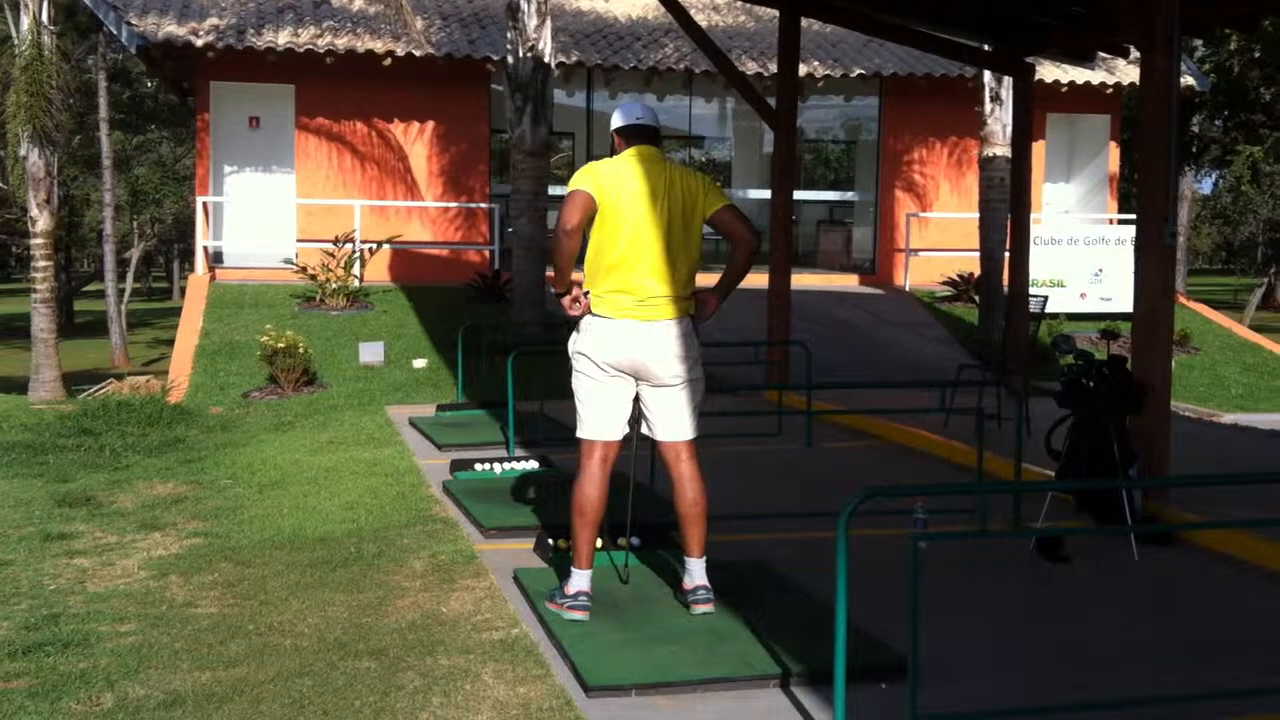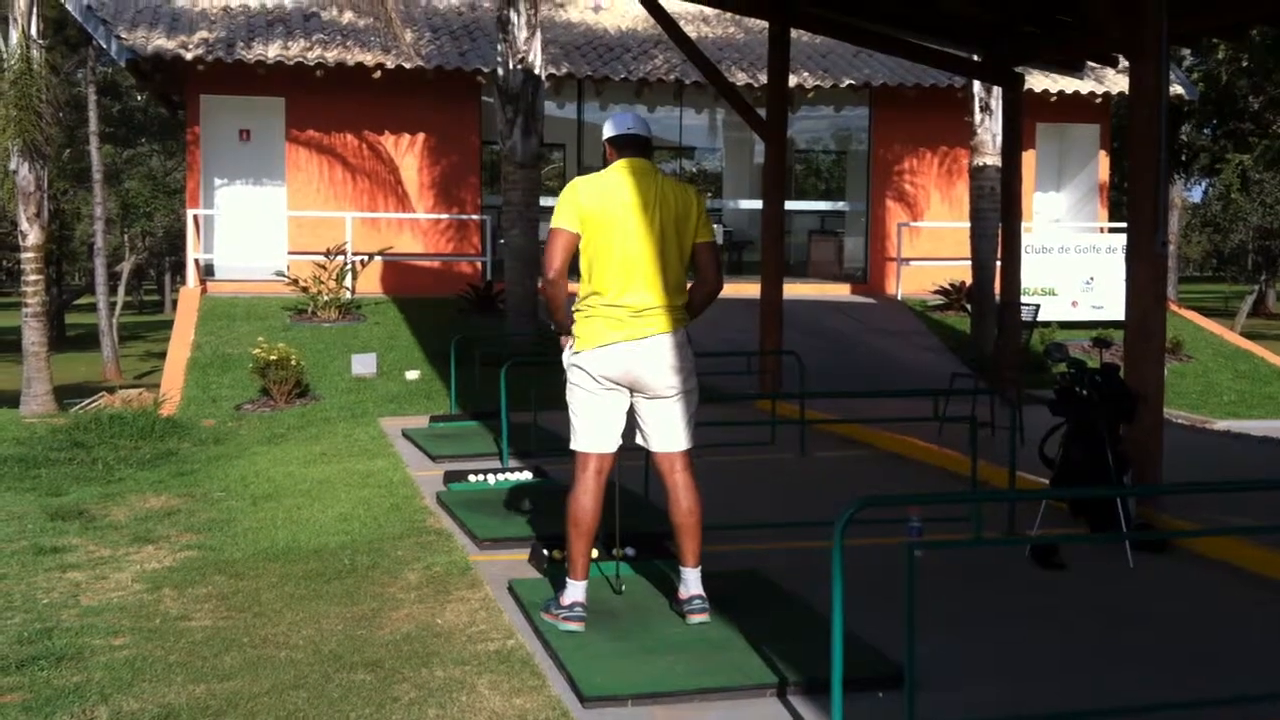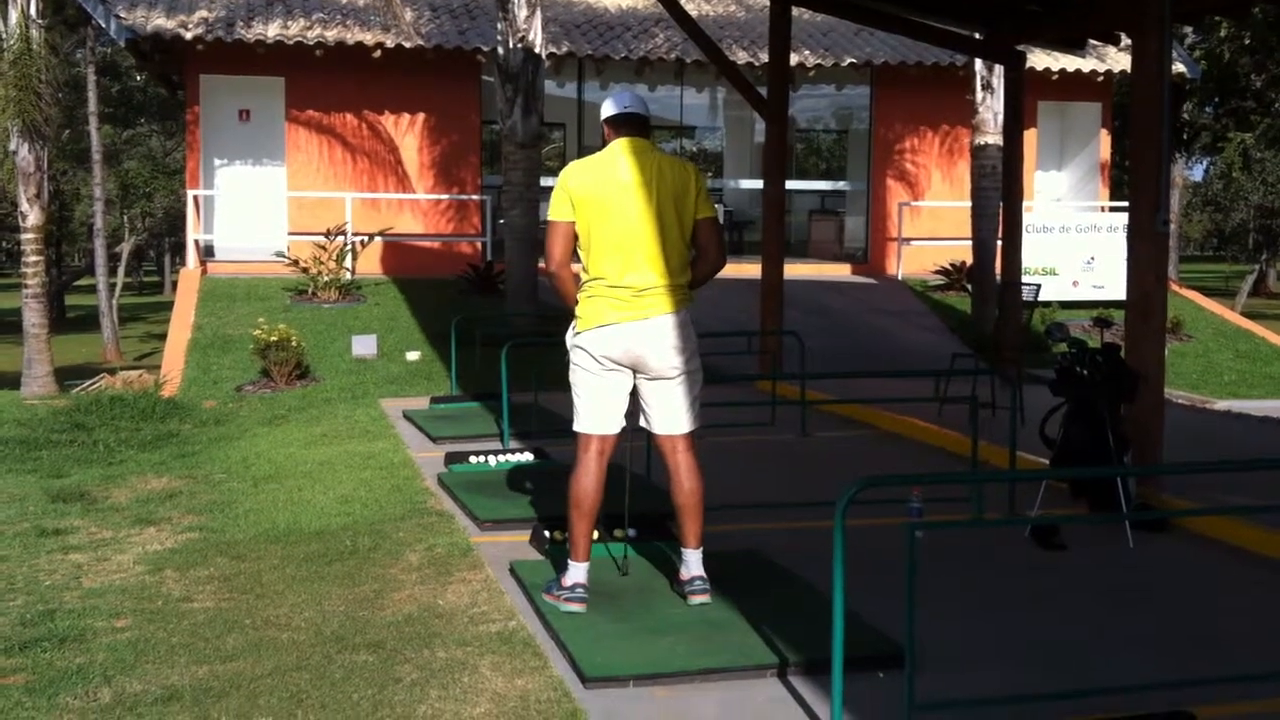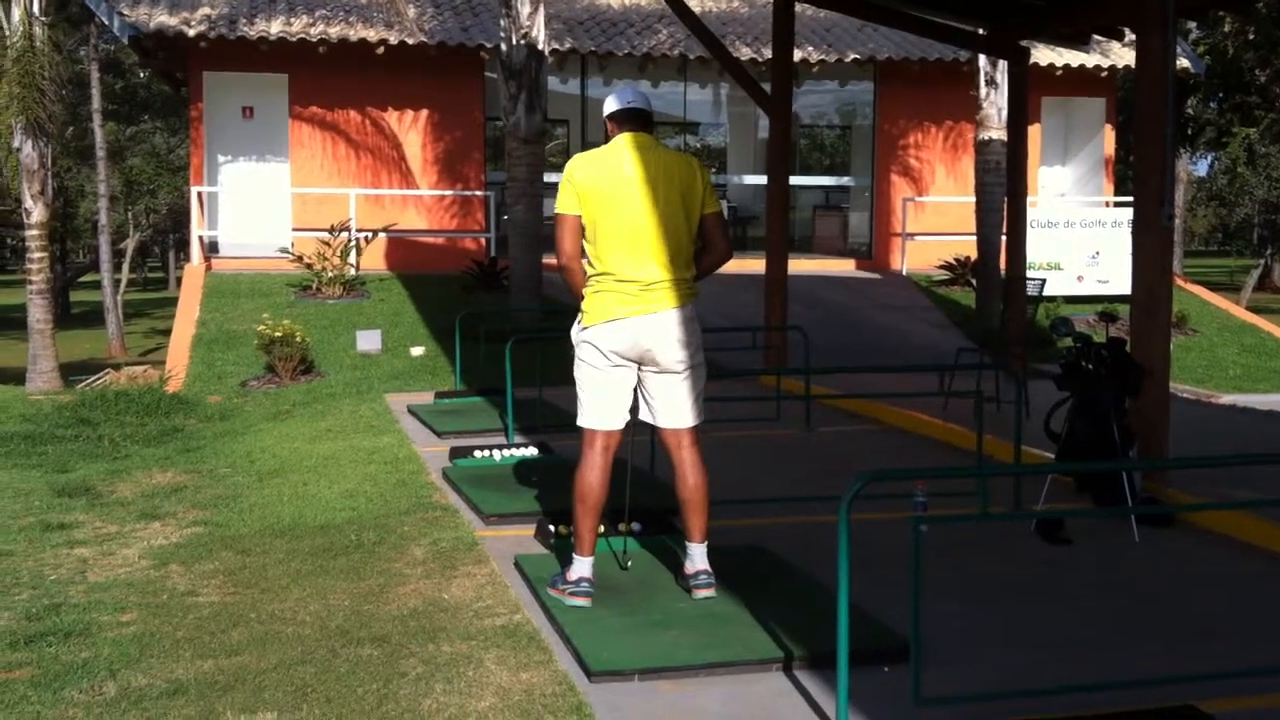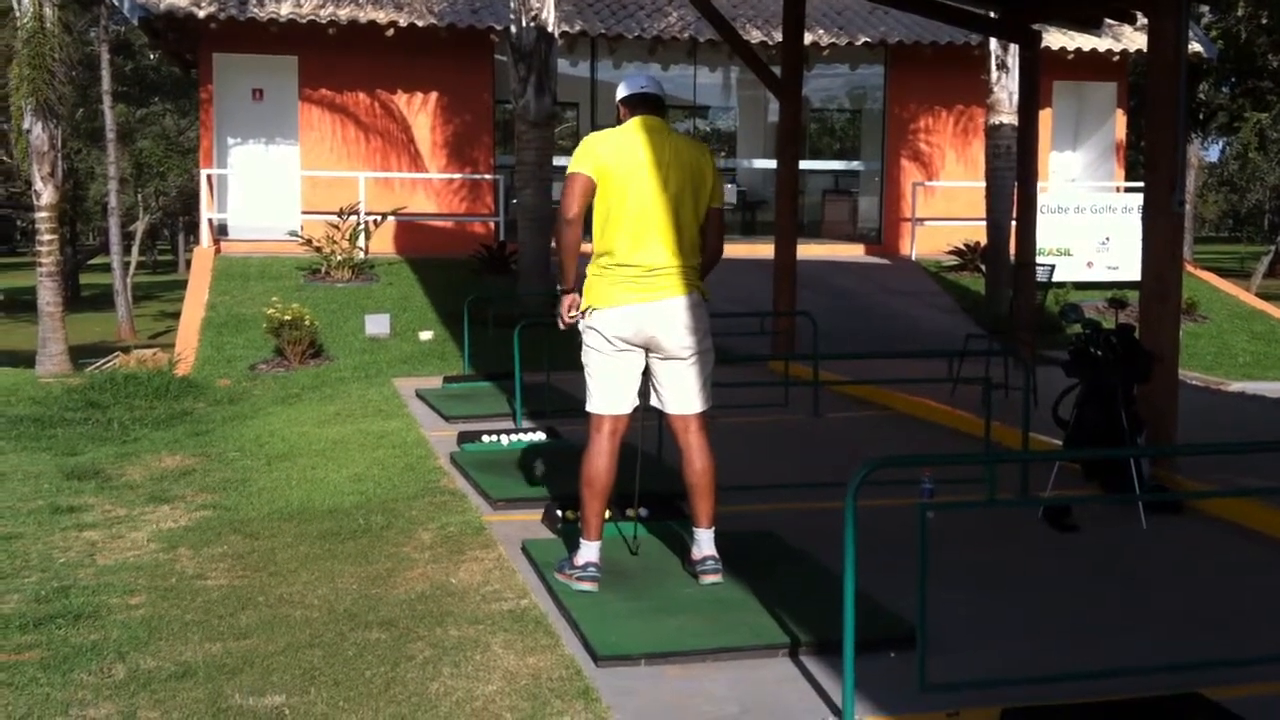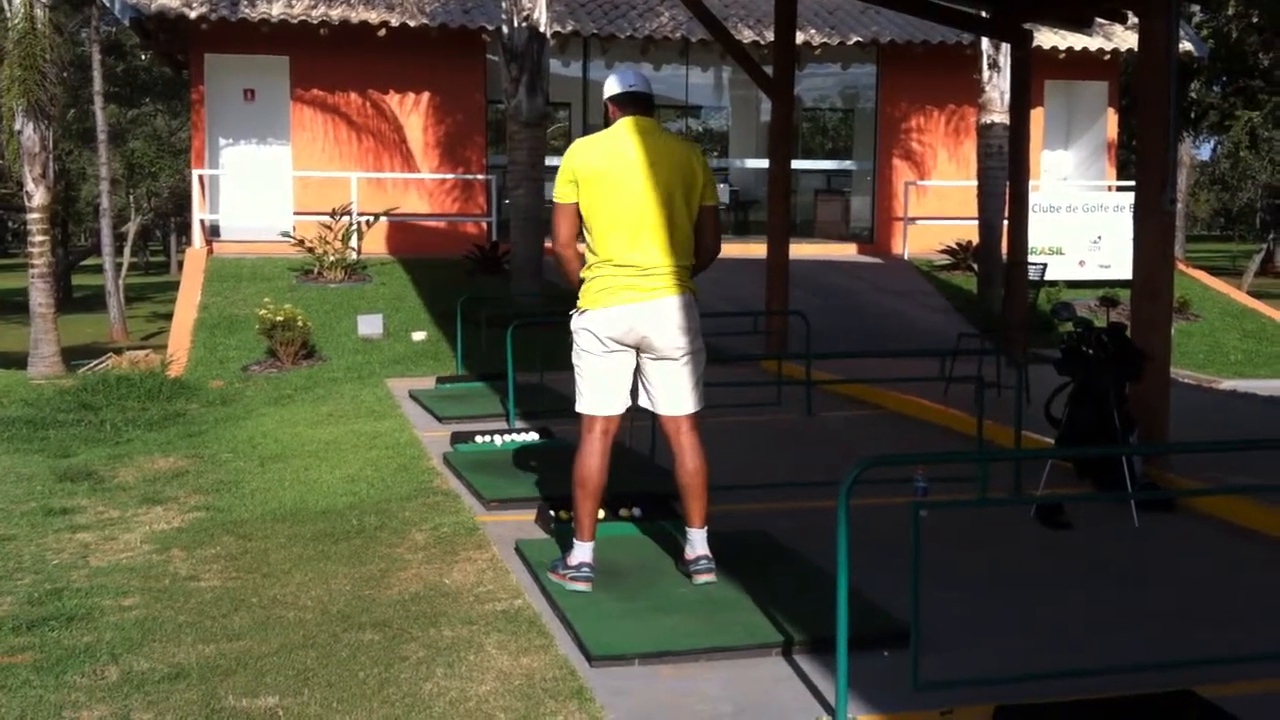
dt=0.7s
person 1, frame 1
left shoulder: (596, 172)
right shoulder: (693, 182)
left elbow: (569, 226)
right elbow: (747, 239)
left wrist: (563, 288)
right wrist: (716, 295)
left hip: (604, 331)
right hip: (671, 333)
left knee: (596, 458)
right knee: (682, 456)
left ankle: (578, 585)
right ankle: (697, 580)
person 1, frame 2
left shoulder: (582, 190)
right shoulder: (686, 196)
left elbow: (553, 272)
right elbow: (710, 281)
left wrist: (564, 326)
left hip: (596, 347)
right hip: (664, 345)
left knee: (590, 470)
right knee: (677, 467)
left ankle: (574, 596)
right ankle: (692, 590)
person 1, frame 3
left shoulder: (576, 174)
right shoulder: (684, 173)
left elbow: (556, 263)
right elbow: (712, 255)
left hip: (599, 329)
right hip: (667, 326)
left knee: (592, 452)
right knee: (679, 448)
left ankle: (576, 578)
right ankle: (694, 572)
person 1, frame 4
left shoulder: (582, 167)
right shoulder: (688, 168)
left elbow: (568, 256)
right elbow: (719, 248)
left hip: (605, 322)
right hip: (672, 319)
left knee: (597, 445)
right knee: (683, 442)
left ankle: (580, 572)
right ankle: (698, 565)
person 1, frame 5
left shoulder: (598, 145)
right shoulder: (699, 154)
left elbow: (571, 217)
right elbow: (712, 247)
left wrist: (569, 287)
left hip: (611, 307)
right hip: (680, 305)
left knee: (605, 430)
right knee: (691, 428)
left ankle: (588, 557)
right ankle: (705, 550)
person 1, frame 6
left shoulder: (582, 152)
right shoulder: (689, 154)
left elbow: (563, 244)
right elbow: (709, 245)
left hip: (604, 309)
right hip: (671, 306)
left knee: (596, 431)
right knee: (682, 428)
left ankle: (581, 557)
right ankle: (698, 550)
